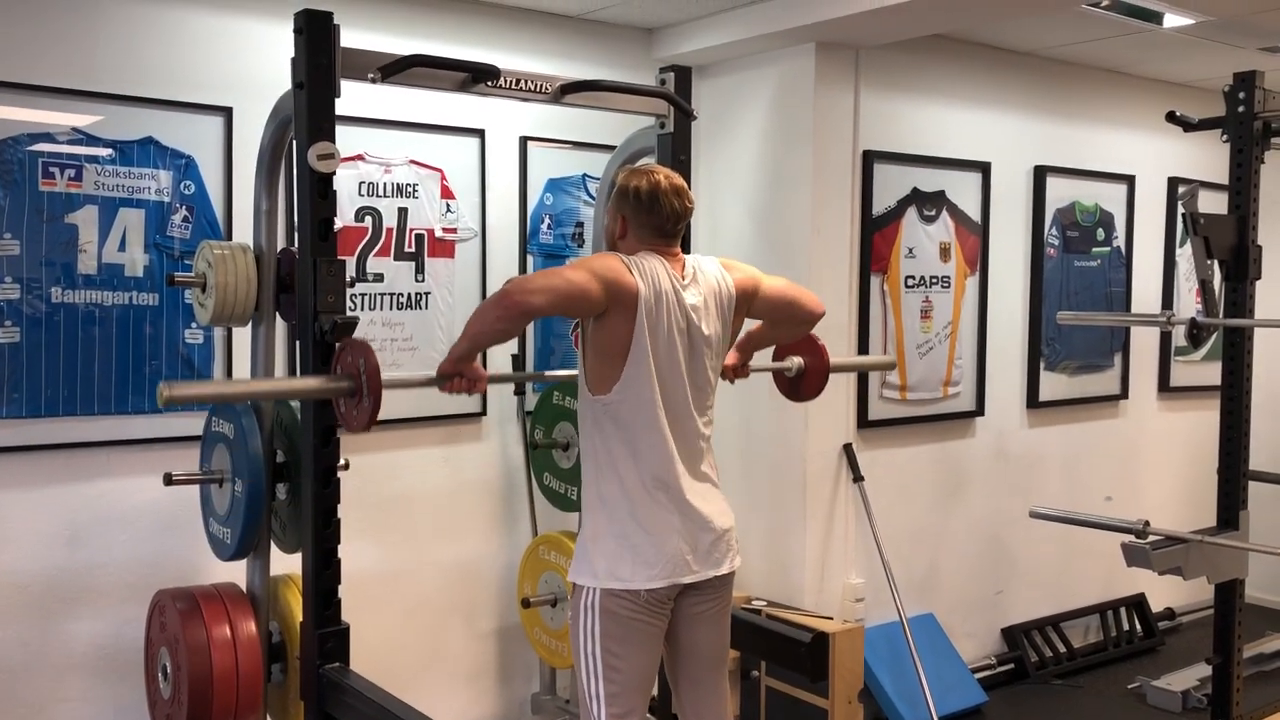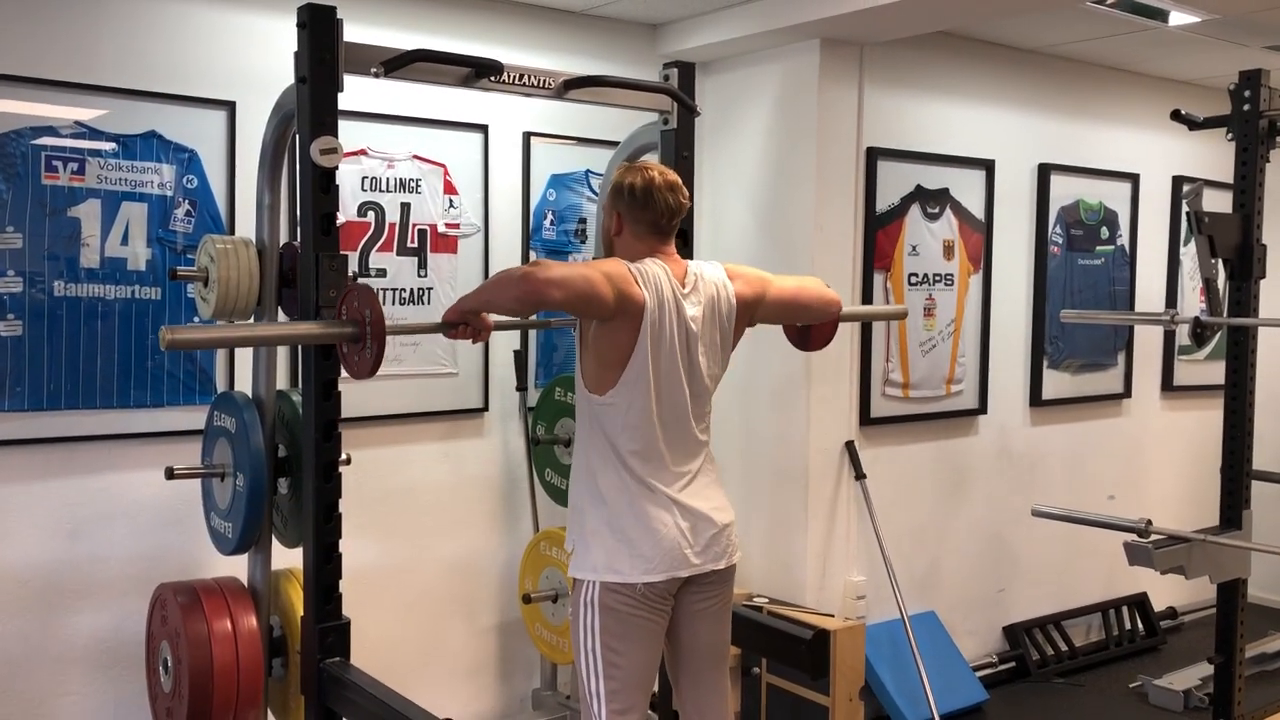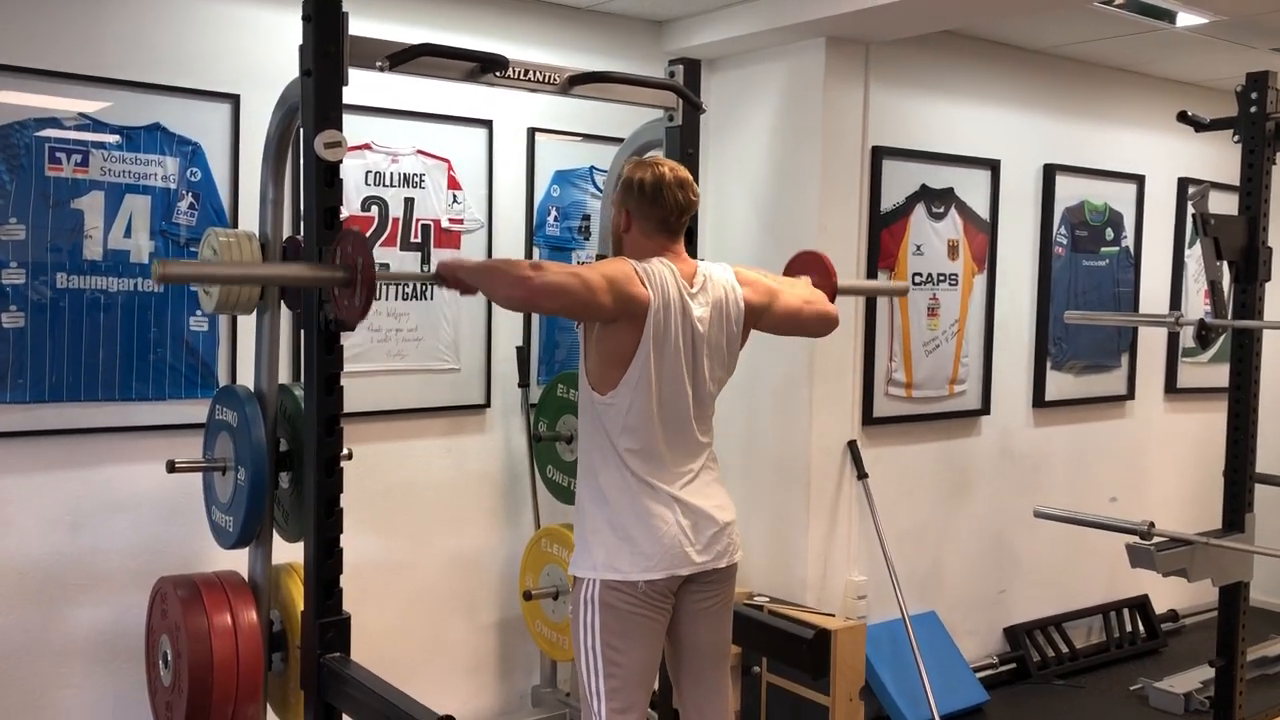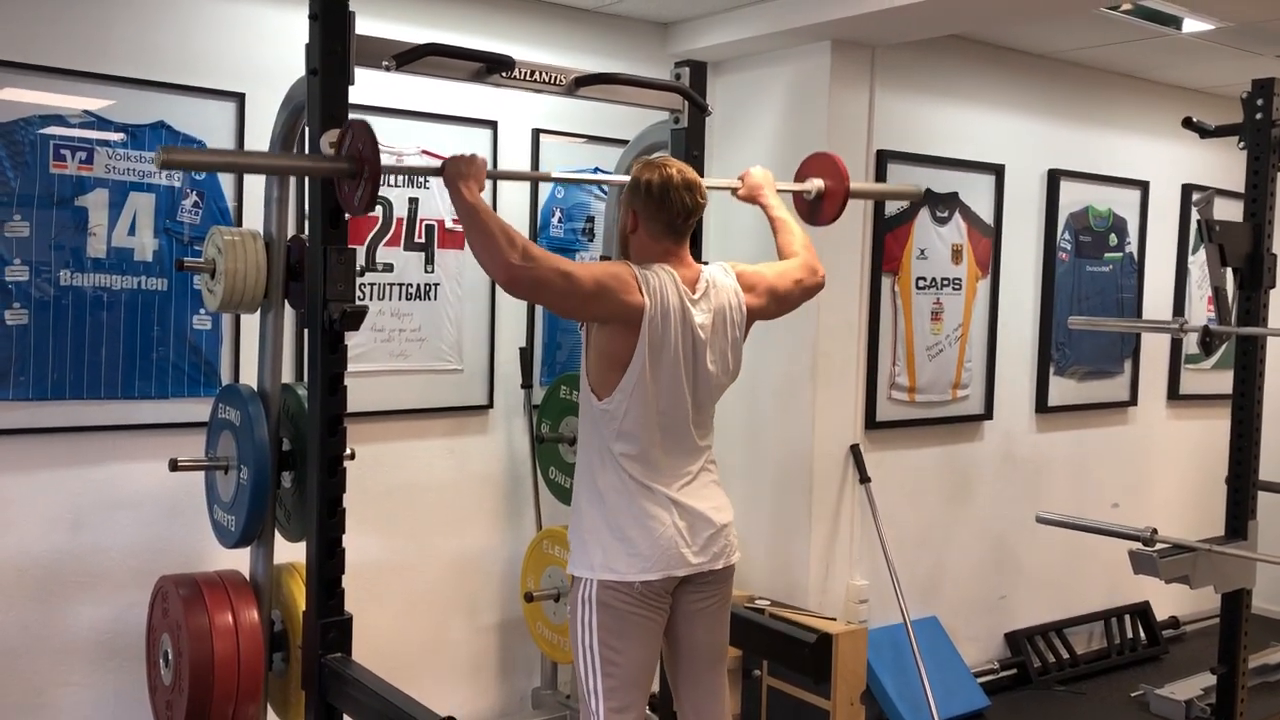
dt=0.5s
person 1, frame 1
left shoulder: (618, 280)
right shoulder: (725, 280)
left elbow: (516, 299)
right elbow: (809, 308)
left wrist: (463, 355)
left hip: (629, 557)
right hip: (709, 542)
person 1, frame 2
left shoulder: (621, 284)
right shoulder: (727, 286)
left elbow: (535, 283)
right elbow: (826, 301)
left wrist: (469, 307)
left hip: (629, 553)
right hip: (709, 539)
person 1, frame 3
left shoulder: (627, 286)
right shoulder: (735, 288)
left elbow: (528, 285)
right elbow: (822, 312)
left wrist: (463, 271)
left hip: (629, 552)
right hip: (711, 538)
person 1, frame 4
left shoulder: (628, 294)
right shoulder: (736, 292)
left elbow: (515, 268)
right elbow: (808, 270)
left wrist: (467, 193)
right wrist: (769, 198)
left hip: (627, 553)
right hip: (708, 541)
